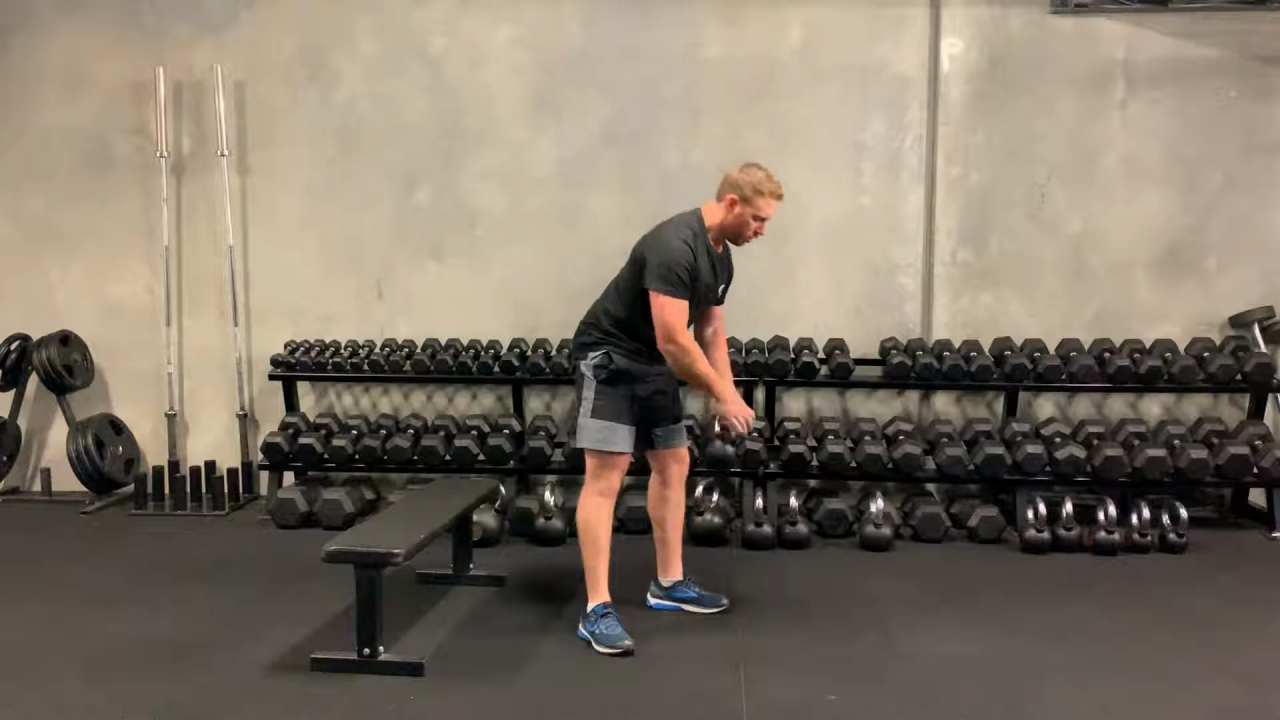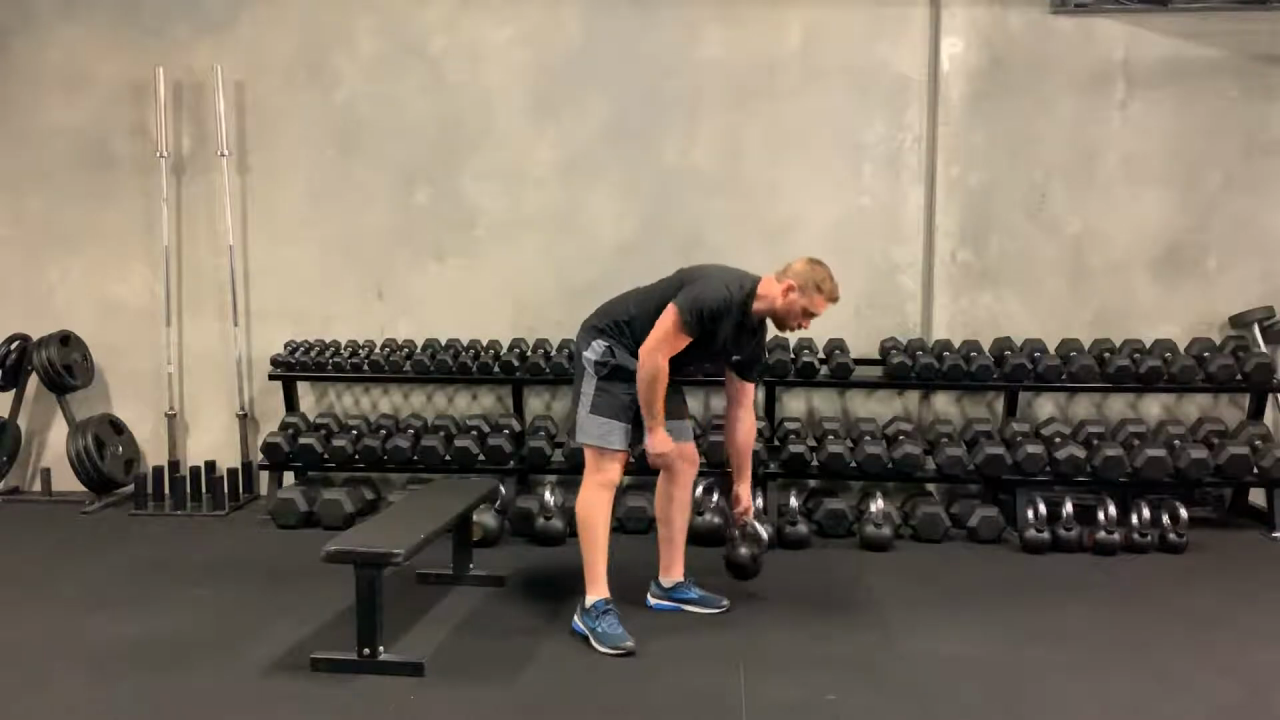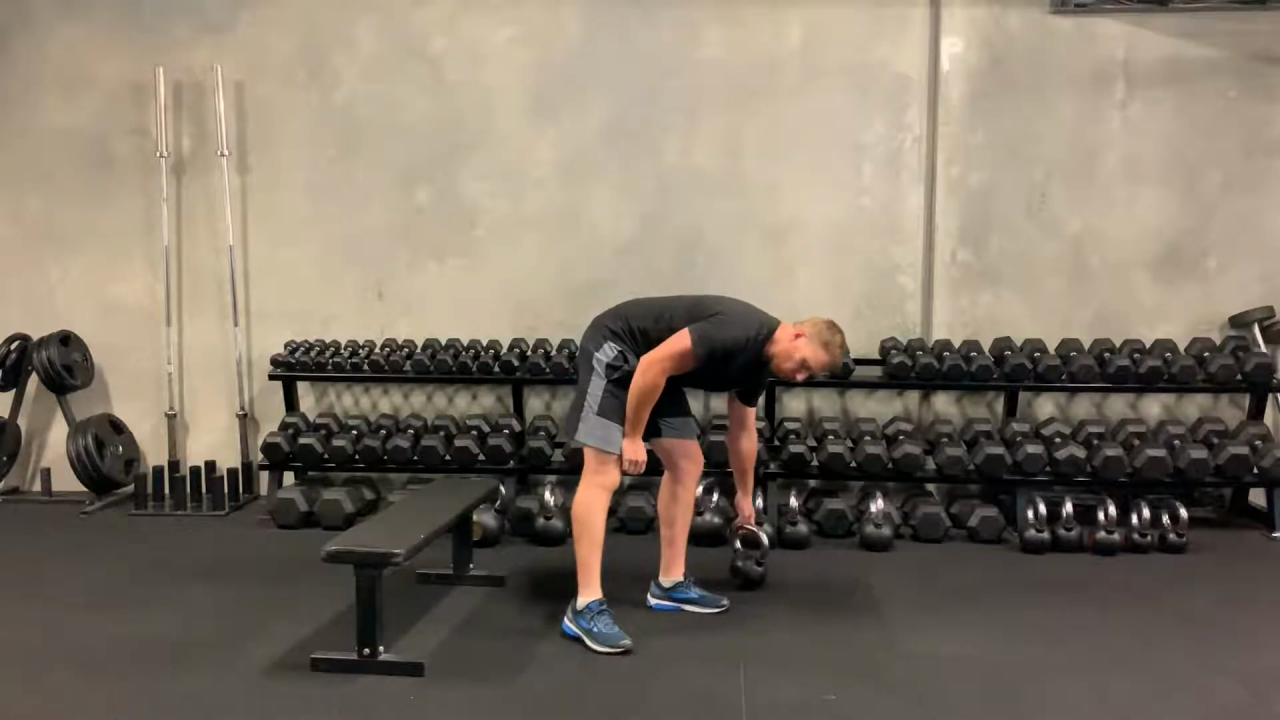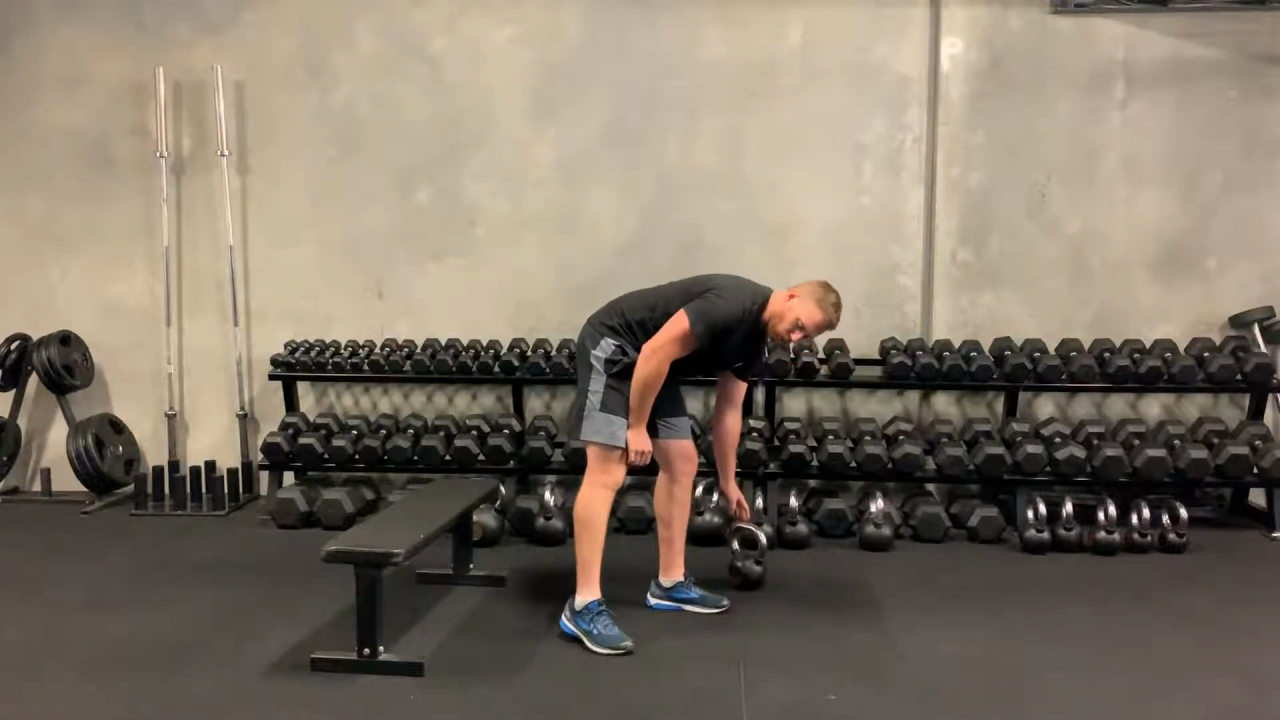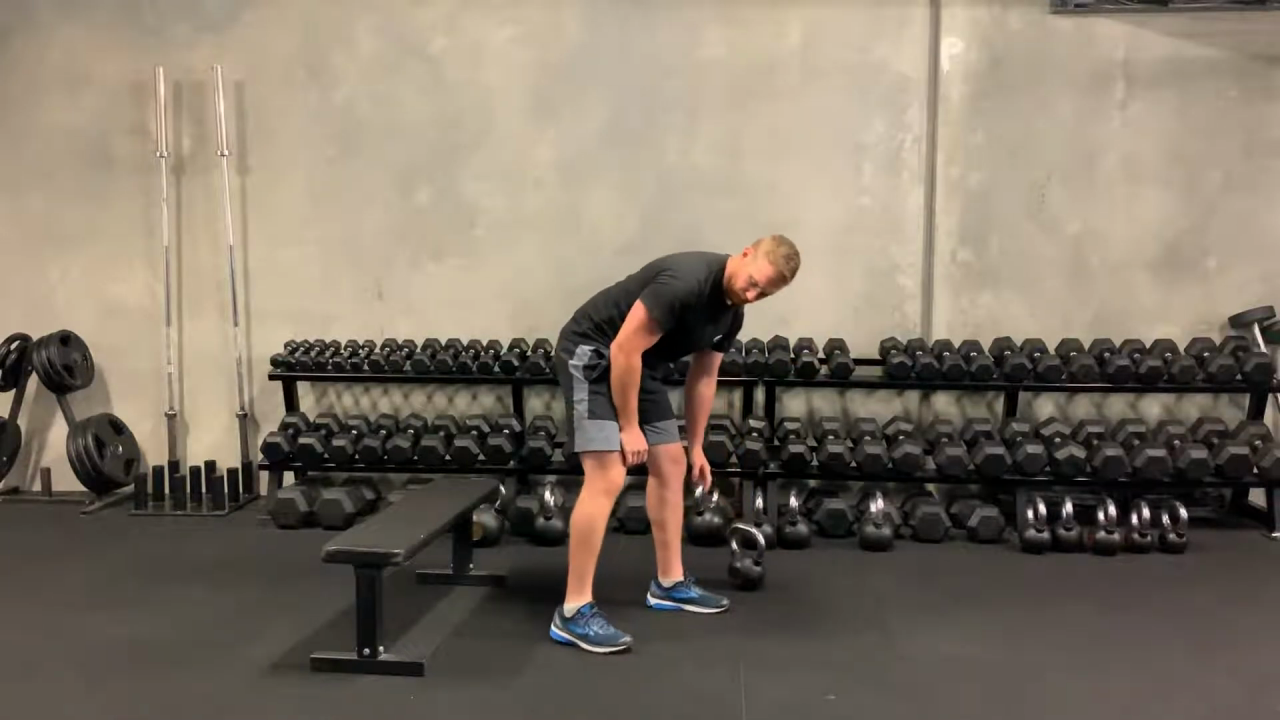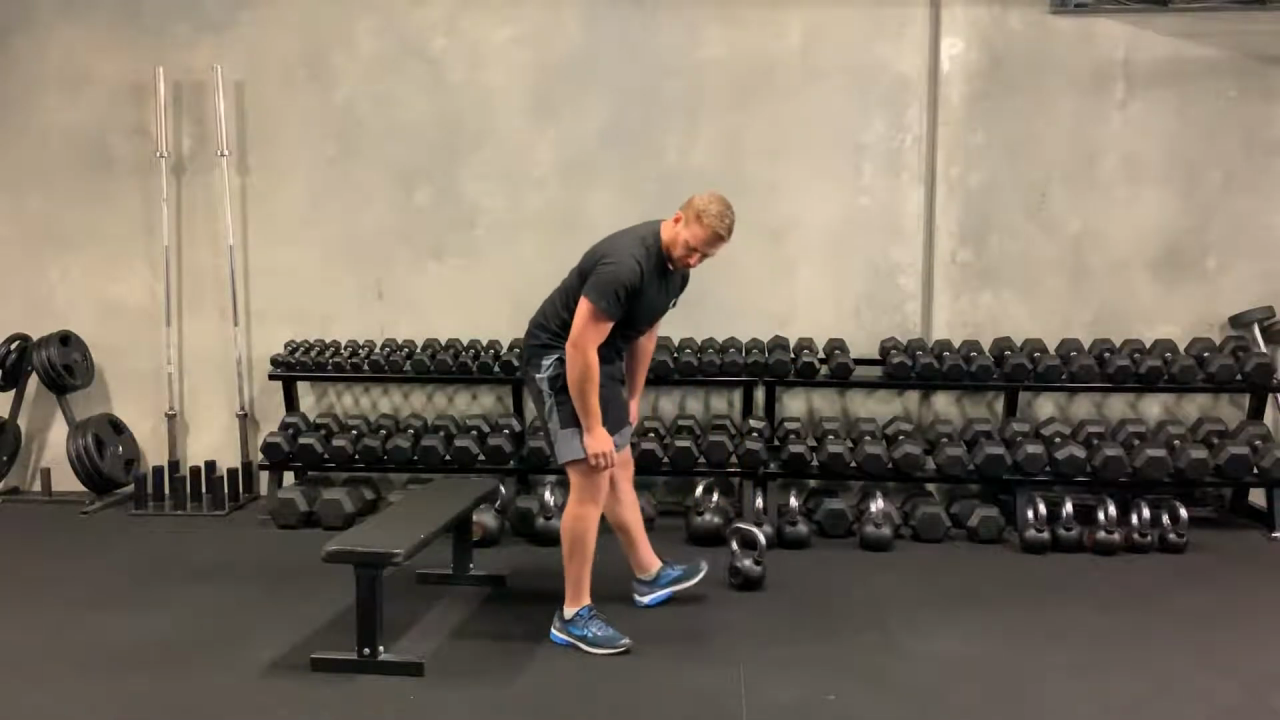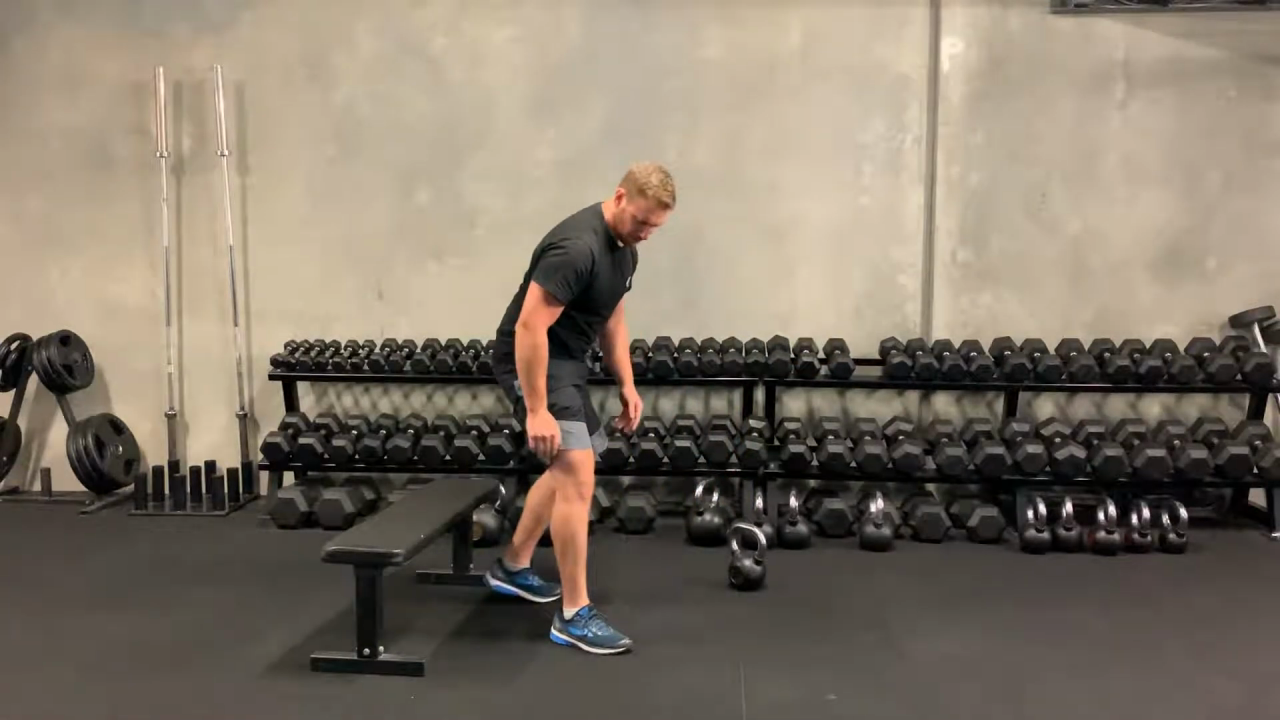
dt=0.3s
person 1, frame 1
left shoulder: (721, 257)
right shoulder: (674, 247)
left elbow: (710, 331)
right elbow: (672, 339)
left wrist: (730, 392)
right wrist: (722, 397)
left hip: (652, 363)
right hip: (609, 359)
left knee: (674, 465)
right knee: (605, 478)
left ankle: (669, 582)
right ankle: (597, 609)
person 1, frame 2
left shoulder: (751, 333)
right shoulder: (718, 294)
left elbow: (742, 410)
right elbow: (654, 352)
left wrist: (742, 484)
right wrist: (654, 428)
left hip: (650, 367)
right hip: (610, 352)
left knee: (683, 463)
right knee: (604, 474)
left ankle: (669, 583)
right ankle: (594, 604)
person 1, frame 3
left shoulder: (756, 363)
right shoulder: (735, 333)
left elbow: (743, 432)
right elbow: (653, 366)
left wrist: (744, 498)
right wrist: (633, 437)
right hip: (616, 349)
left knee: (688, 463)
right knee: (602, 475)
left ankle: (670, 583)
right ankle: (586, 606)
person 1, frame 4
left shoulder: (755, 341)
right shoulder: (730, 304)
left elbow: (728, 409)
right elbow: (656, 352)
left wrist: (728, 481)
right wrist: (637, 427)
left hip: (651, 366)
right hip: (614, 347)
left knee: (683, 463)
right knee: (607, 475)
left ankle: (670, 583)
right ankle: (584, 604)
person 1, frame 5
left shoulder: (731, 312)
right shoulder: (684, 281)
left elbow: (703, 376)
right elbow: (624, 348)
left wrist: (695, 446)
right wrist: (629, 428)
left hip: (638, 367)
right hip: (593, 354)
left knee: (671, 466)
right knee: (607, 479)
left ankle: (669, 582)
right ankle: (574, 609)
person 1, frame 6
left shoulder: (675, 269)
right shoulder: (623, 263)
left elbow: (643, 333)
right elbow: (578, 347)
left wrist: (632, 396)
right wrist: (592, 429)
left hip: (601, 362)
right hip: (558, 361)
left knee: (620, 471)
right knee: (592, 482)
left ankle: (649, 573)
right ankle: (574, 615)
person 1, frame 7
left shoulder: (624, 248)
right shoulder: (576, 248)
left elbow: (612, 319)
right elbow: (529, 329)
left wrist: (627, 385)
right wrist: (537, 411)
left hip: (567, 359)
right hip: (532, 360)
left knee: (567, 470)
right knee: (578, 477)
left ankle: (511, 566)
right ankle: (573, 613)
